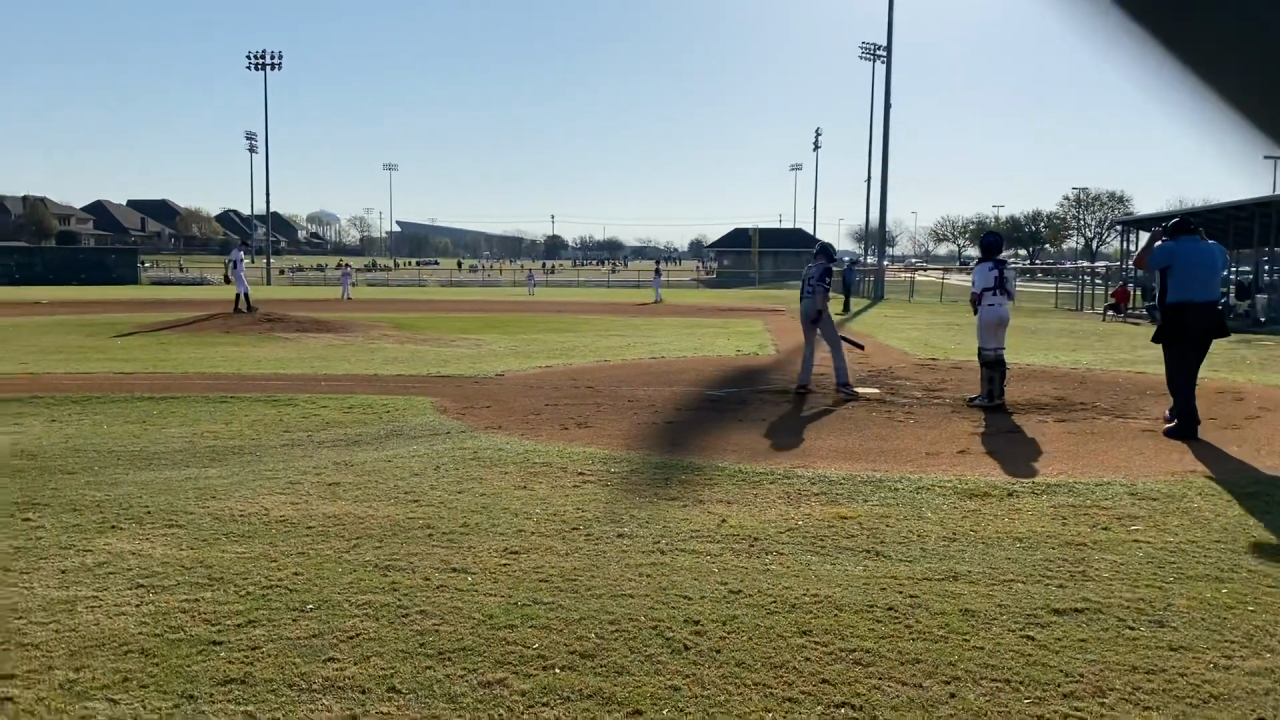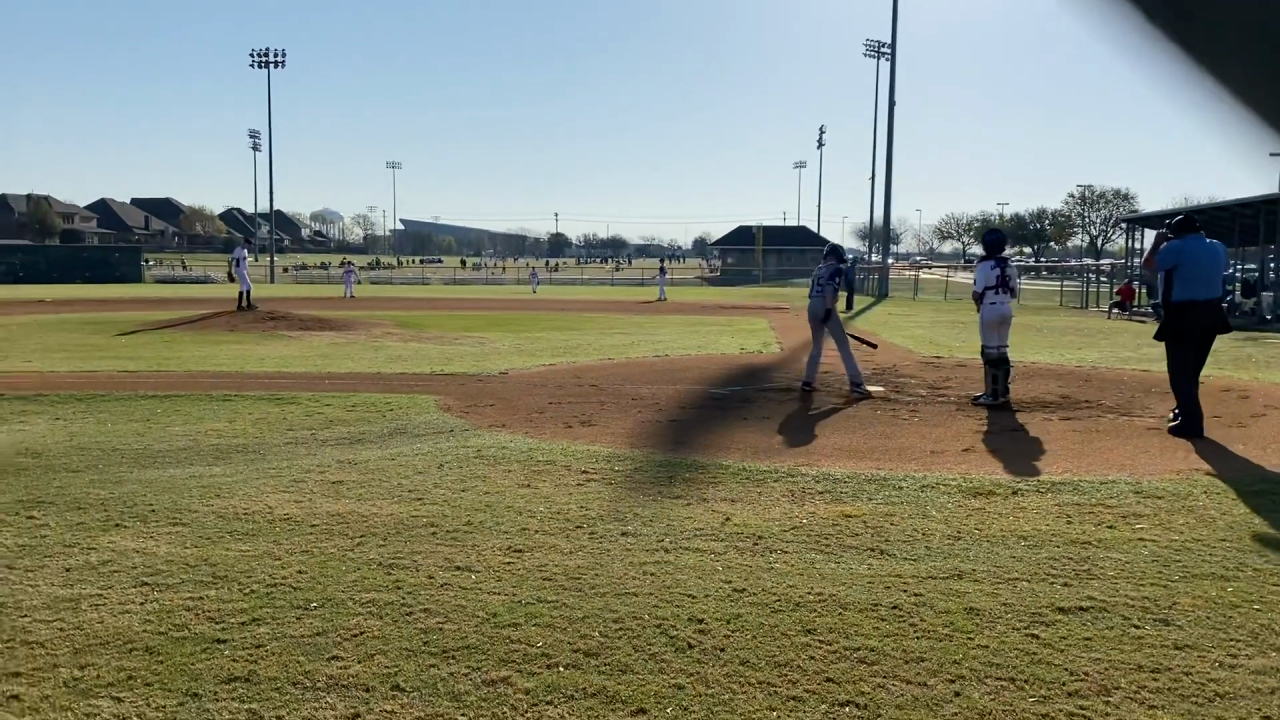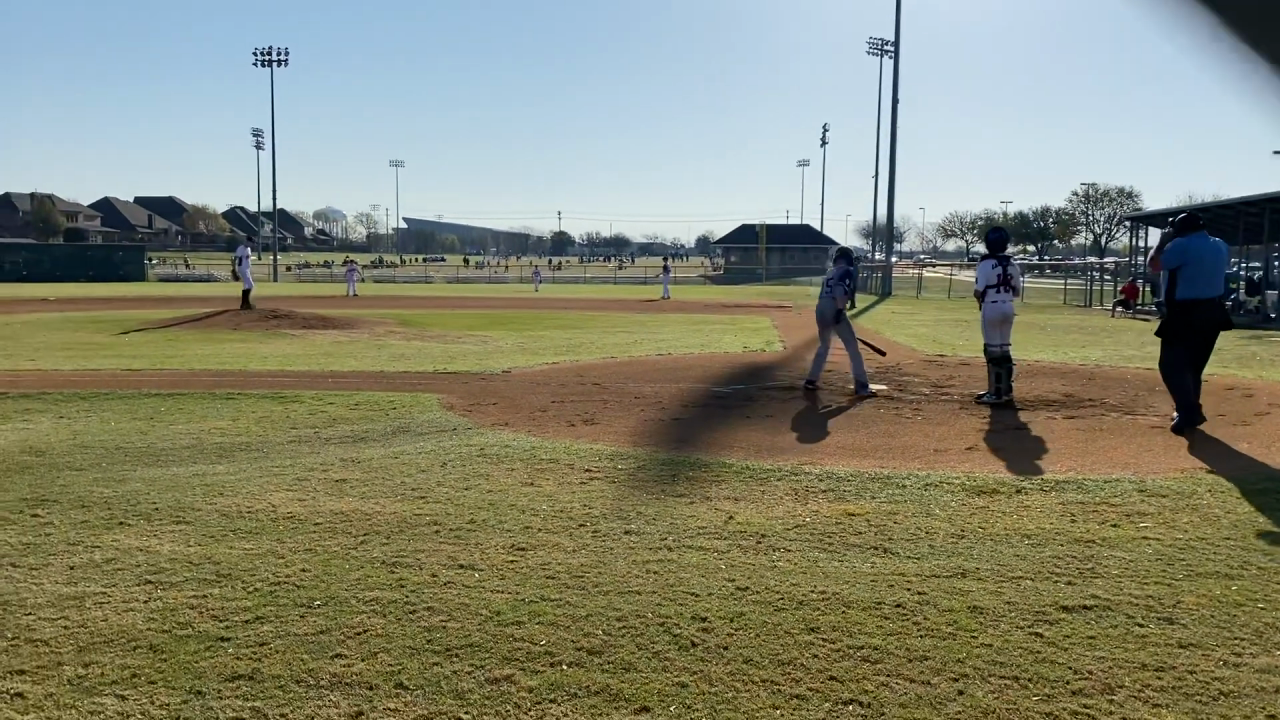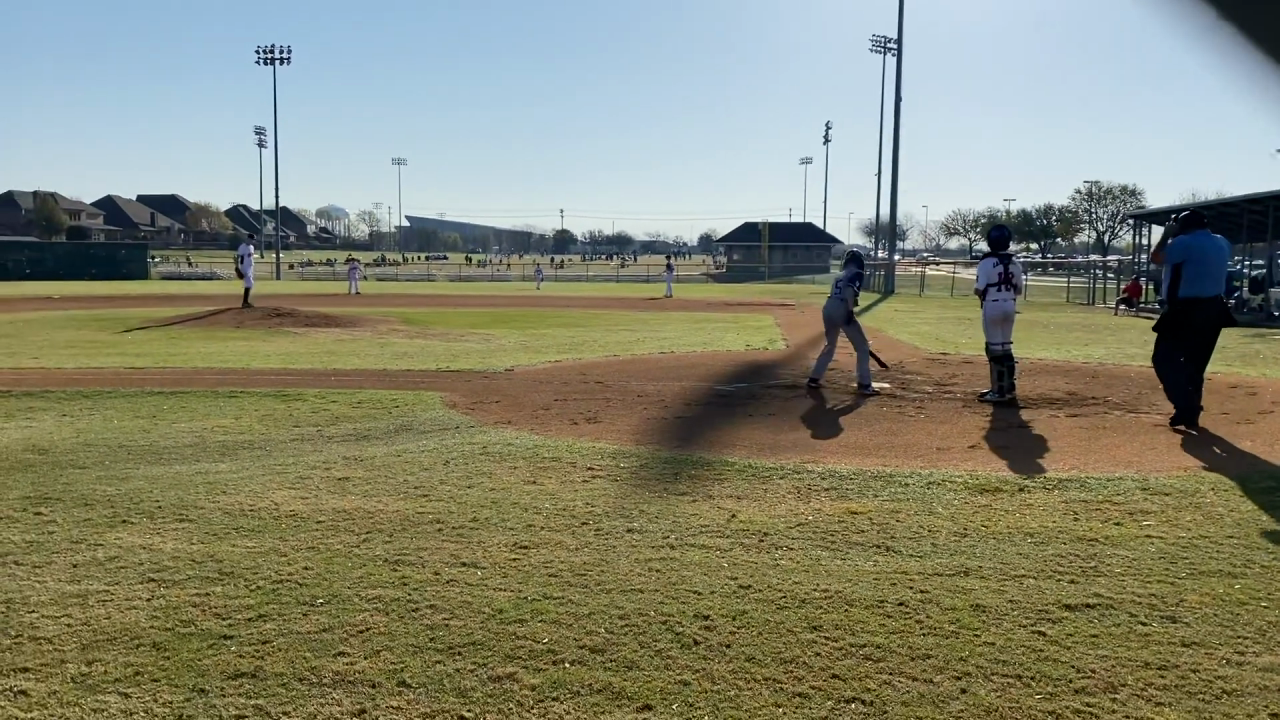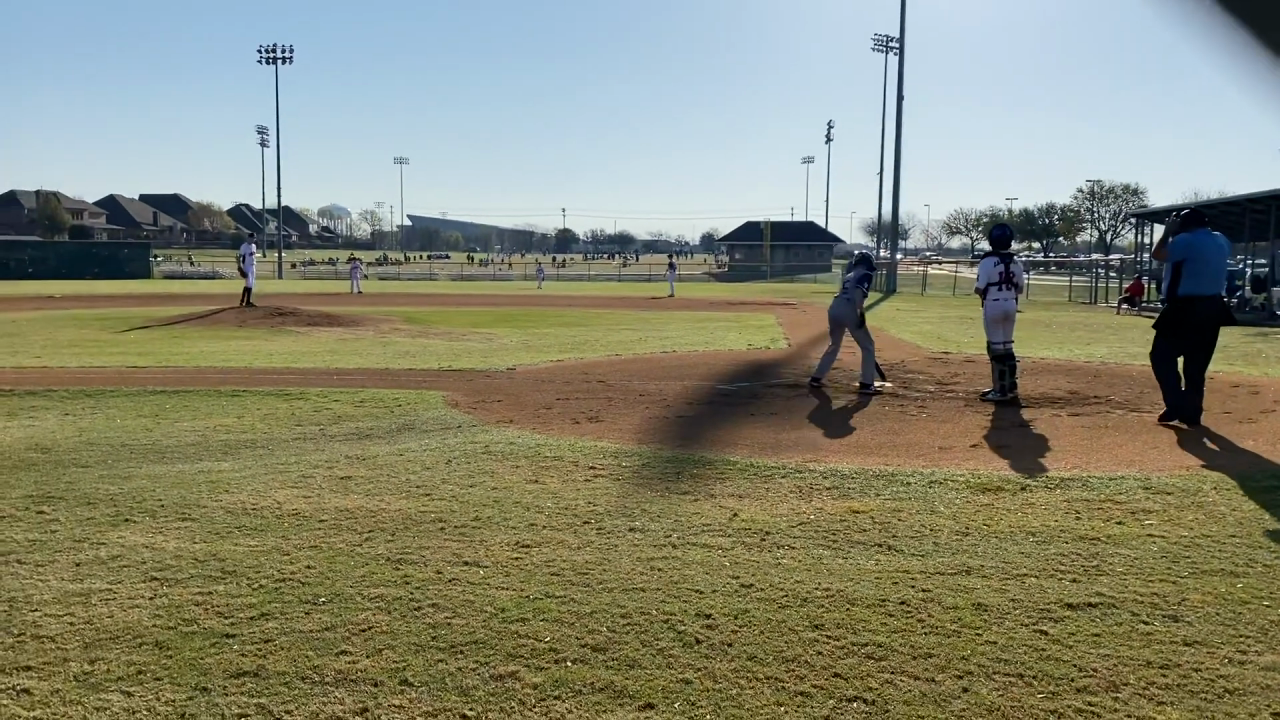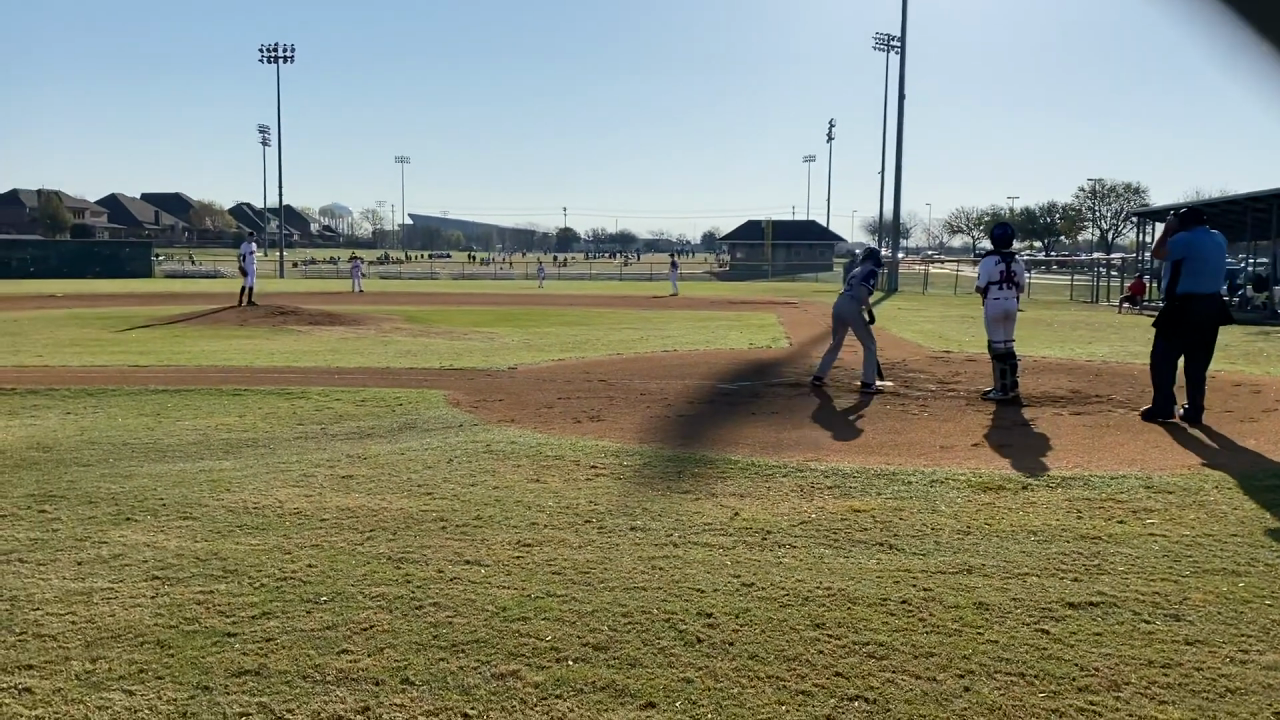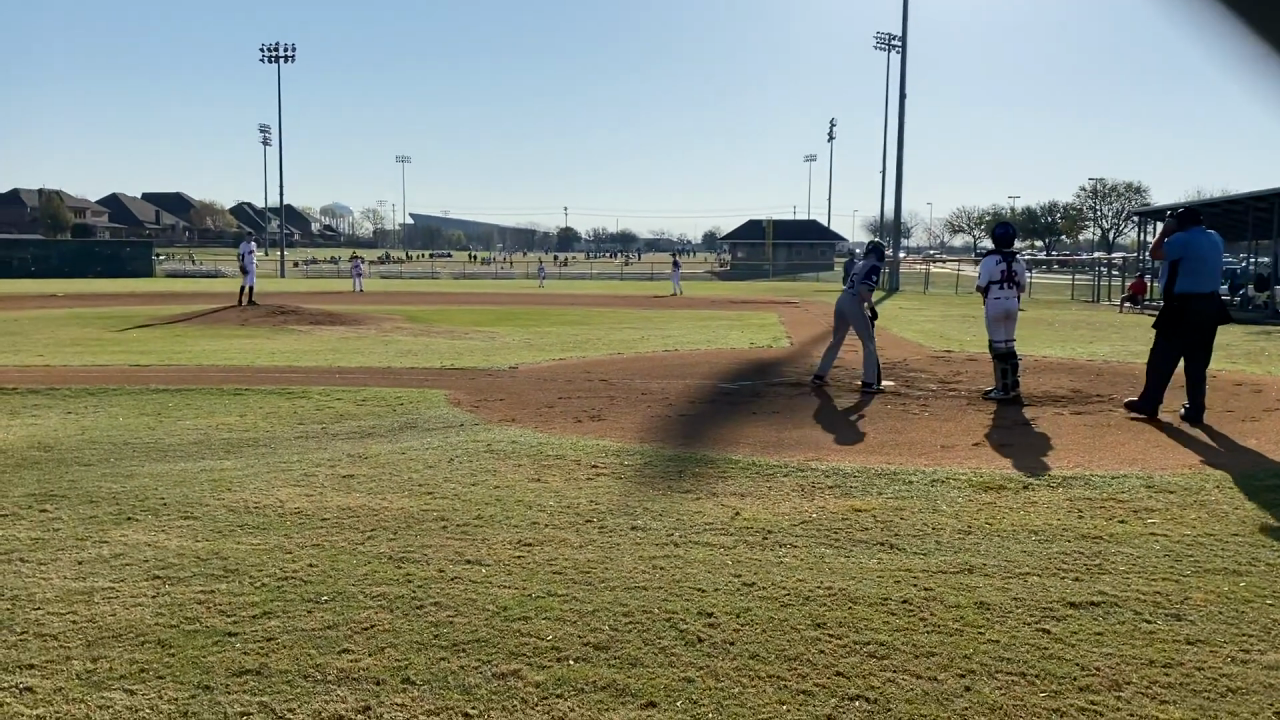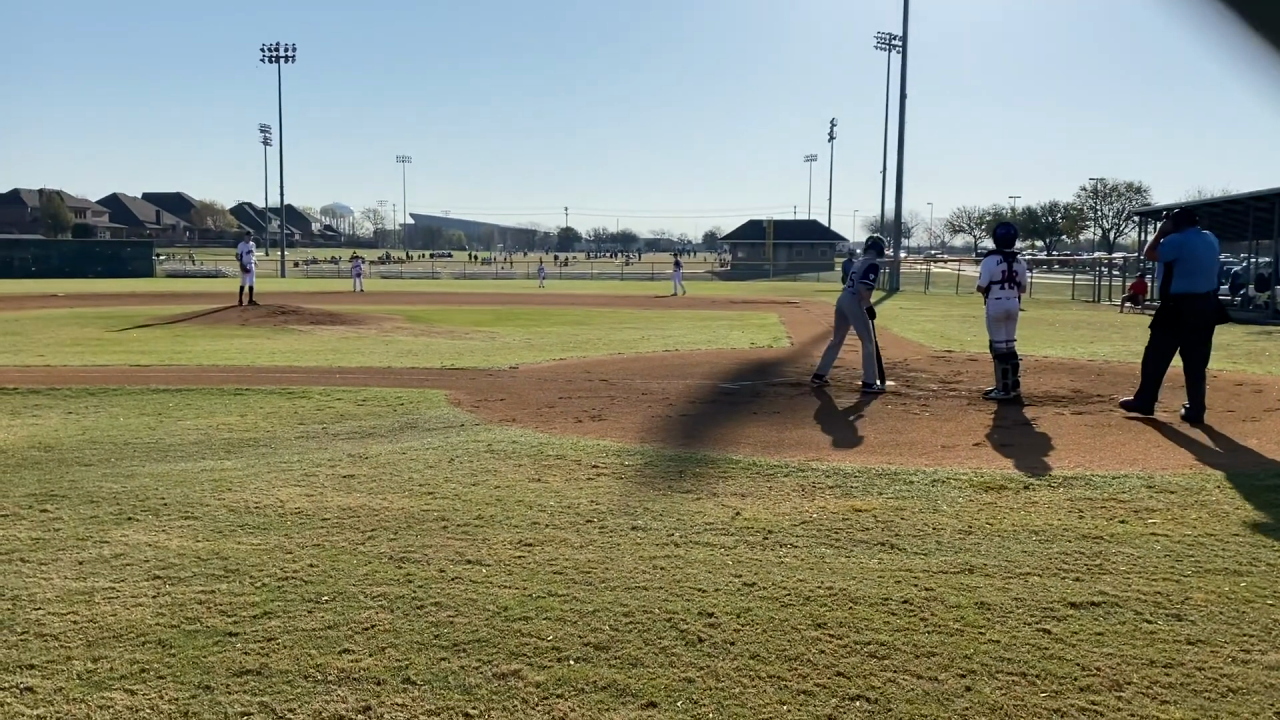
dt=0.1s
person 1, frame 1
left shoulder: (1171, 248)
right shoulder: (1214, 249)
left elbow: (1139, 262)
right elbow: (1224, 261)
left wrist: (1153, 240)
right wrist: (1204, 239)
left hip: (1179, 317)
right hip: (1208, 316)
left knee: (1179, 371)
right knee: (1190, 370)
left ankle: (1186, 424)
right ankle: (1181, 415)
person 1, frame 2
left shoulder: (1177, 247)
right shoulder: (1217, 248)
left elbow: (1149, 265)
right elbow: (1225, 266)
left wrist: (1158, 242)
left hip: (1182, 315)
right hip: (1211, 314)
left knee: (1180, 370)
right knee: (1192, 369)
left ankle: (1190, 421)
right ankle: (1186, 416)
person 1, frame 3
left shoulder: (1182, 245)
right shoulder: (1220, 246)
left elbow: (1154, 265)
left wrist: (1163, 241)
left hip: (1185, 313)
right hip: (1212, 312)
left knee: (1172, 365)
right knee: (1194, 366)
left ankle: (1189, 414)
right ankle: (1188, 413)
person 1, frame 4
left shoulder: (1185, 242)
right shoulder: (1222, 243)
left elbow: (1156, 258)
left wrist: (1167, 235)
left hip: (1185, 311)
right hip: (1213, 310)
left knee: (1164, 358)
right knee: (1196, 364)
left ankle: (1186, 406)
right ankle: (1191, 412)
person 1, frame 5
left shoulder: (1186, 240)
right shoulder: (1221, 241)
left elbow: (1158, 254)
left wrist: (1168, 232)
left hip: (1185, 309)
right hip: (1212, 309)
left knee: (1162, 356)
right knee: (1197, 363)
left ankle: (1178, 404)
right ankle: (1192, 410)
person 1, frame 6
left shoulder: (1186, 239)
right shoulder: (1218, 239)
left elbow: (1158, 253)
left wrist: (1168, 230)
left hip: (1184, 307)
right hip: (1211, 306)
left knee: (1163, 357)
right knee: (1198, 362)
left ankle: (1163, 406)
right ankle: (1193, 410)
person 1, frame 7
left shoulder: (1183, 239)
right shoulder: (1215, 239)
left elbow: (1155, 253)
left wrist: (1166, 231)
left hip: (1182, 307)
right hip: (1209, 306)
left knee: (1162, 357)
right knee: (1197, 362)
left ankle: (1149, 403)
right ankle: (1195, 409)
person 1, frame 8
left shoulder: (1177, 240)
right shoulder: (1210, 240)
left elbow: (1150, 254)
left wrist: (1161, 233)
left hip: (1178, 308)
right hip: (1205, 306)
left knee: (1157, 356)
right knee: (1196, 361)
left ankle: (1145, 401)
right ankle: (1195, 409)
person 2, frame 1
left shoulder: (981, 267)
right shoulder: (1007, 269)
left elbow: (975, 296)
right elbow: (1011, 296)
left wrist: (973, 302)
left hip: (987, 311)
right hip: (1004, 312)
left knee: (986, 354)
right knee: (998, 353)
left ankle: (988, 396)
right ankle: (998, 394)
person 2, frame 2
left shoulder: (983, 265)
right shoulder: (1010, 267)
left elbow: (976, 294)
right elbow: (1014, 293)
left wrist: (977, 299)
left hip: (989, 310)
right hip: (1006, 309)
left knee: (990, 352)
right knee: (1002, 350)
left ankle: (992, 394)
right ankle: (1003, 392)
person 2, frame 3
left shoulder: (985, 264)
right shoulder: (1013, 265)
left elbow: (978, 293)
right elbow: (1016, 292)
left wrist: (980, 297)
left hip: (991, 308)
right hip: (1008, 308)
left knee: (992, 350)
right knee: (1004, 349)
left ankle: (995, 393)
right ankle: (1006, 390)
person 2, frame 4
left shoulder: (986, 262)
right shoulder: (1014, 264)
left elbow: (978, 291)
right elbow: (1018, 290)
left wrist: (987, 292)
left hip: (992, 307)
right hip: (1009, 306)
left knee: (995, 349)
right knee: (1006, 347)
left ankle: (998, 391)
right ankle: (1009, 389)
person 2, frame 5
left shoulder: (987, 262)
right shoulder: (1016, 263)
left elbow: (979, 290)
right elbow: (1019, 289)
left wrist: (988, 290)
left hip: (993, 306)
right hip: (1011, 305)
left knee: (996, 348)
right knee: (1007, 346)
left ankle: (1000, 390)
right ankle: (1011, 387)
person 2, frame 6
left shoulder: (988, 260)
right shoulder: (1017, 262)
left elbow: (979, 288)
right elbow: (1020, 288)
left wrist: (987, 289)
left hip: (994, 305)
right hip: (1011, 304)
left knee: (997, 346)
right knee: (1008, 345)
left ankle: (1001, 389)
right ankle: (1012, 386)
person 2, frame 7
left shoulder: (989, 260)
right shoulder: (1019, 261)
left elbow: (979, 287)
right elbow: (1022, 288)
left wrist: (988, 289)
left hip: (995, 305)
right hip: (1012, 304)
left knee: (998, 346)
right knee: (1009, 344)
left ankle: (1002, 389)
right ankle: (1013, 386)
person 2, frame 8
left shoulder: (990, 260)
right shoulder: (1020, 262)
left elbow: (980, 288)
right elbow: (1022, 289)
left wrist: (990, 289)
left hip: (995, 305)
right hip: (1013, 304)
left knee: (998, 346)
right knee: (1009, 345)
left ankle: (1003, 389)
right ankle: (1014, 386)
person 3, frame 1
left shoulder: (807, 269)
right shoulder: (826, 268)
right elbow: (820, 290)
right wrist: (819, 310)
left hip: (804, 308)
right hip: (816, 309)
left knee: (809, 347)
right knee: (835, 346)
left ankle: (802, 384)
right ankle: (843, 383)
person 3, frame 2
left shoulder: (818, 270)
right shoulder: (837, 269)
right elbow: (830, 288)
right wrist: (829, 309)
left hip: (812, 306)
right hip: (824, 308)
left knee: (817, 346)
right knee: (843, 345)
left ankle: (808, 382)
right ankle: (856, 384)
person 3, frame 3
left shoulder: (830, 272)
right shoulder: (847, 271)
right elbow: (840, 290)
right wrist: (840, 310)
left hip: (820, 308)
right hip: (833, 309)
left knee: (824, 345)
right knee: (852, 346)
left ankle: (811, 380)
right ankle: (861, 385)
person 3, frame 4
left shoulder: (841, 275)
right shoulder: (858, 274)
right elbow: (850, 291)
right wrist: (850, 311)
left hip: (827, 308)
right hip: (840, 309)
left knee: (830, 345)
right knee: (862, 346)
left ankle: (814, 378)
right ankle: (864, 385)
person 3, frame 5
left shoulder: (849, 275)
right shoulder: (866, 275)
right elbow: (858, 292)
right wrist: (862, 314)
left hip: (834, 308)
right hip: (847, 310)
left knee: (834, 345)
right knee: (868, 346)
left ankle: (817, 378)
right ankle: (866, 384)
person 3, frame 6
left shoulder: (855, 270)
right shoulder: (872, 271)
right elbow: (863, 291)
left wrist: (863, 314)
right wrist: (869, 311)
left hip: (838, 304)
right hip: (852, 307)
left knee: (836, 343)
right knee: (869, 344)
left ankle: (819, 377)
right ankle: (868, 383)
person 3, frame 7
left shoulder: (858, 265)
right shoulder: (874, 267)
right elbow: (864, 289)
left wrist: (865, 310)
right wrist: (872, 309)
left hip: (841, 301)
right hip: (853, 305)
left knee: (836, 341)
right knee: (869, 343)
left ankle: (819, 376)
right ankle: (869, 382)
person 3, frame 8
left shoulder: (859, 262)
right shoulder: (873, 265)
right elbow: (863, 289)
left wrist: (866, 305)
right wrist: (869, 307)
left hip: (842, 300)
right hip: (854, 303)
left knee: (836, 340)
right knee: (868, 342)
left ankle: (819, 375)
right ankle: (869, 383)
